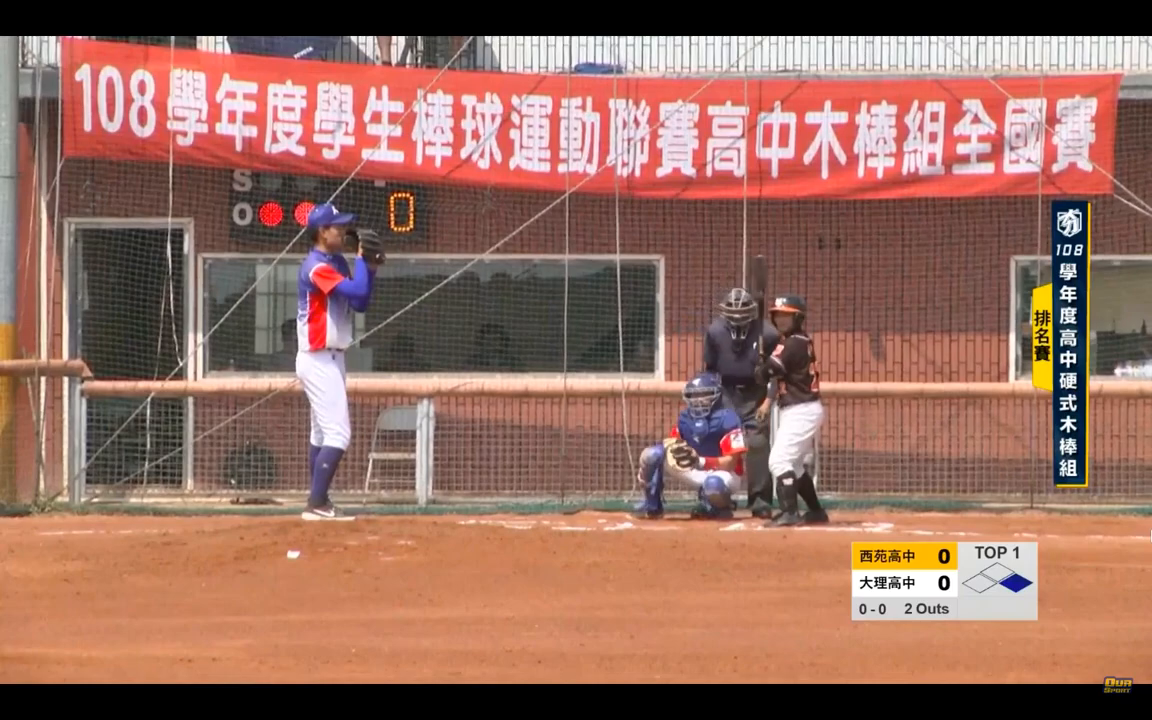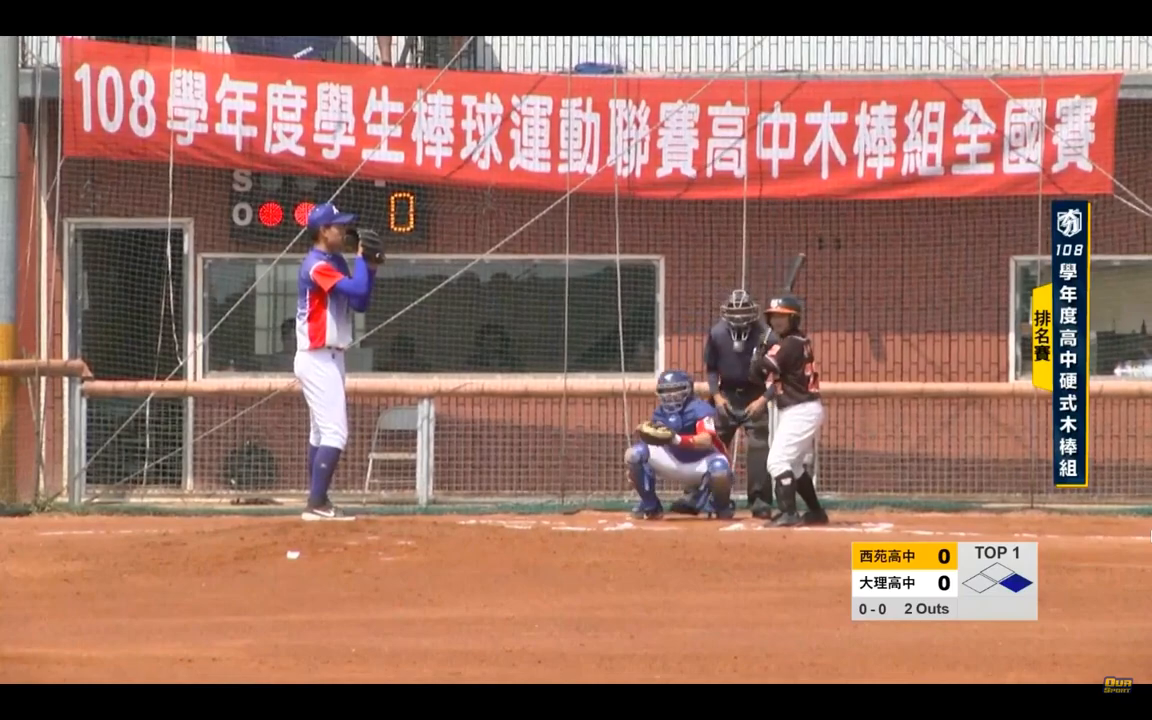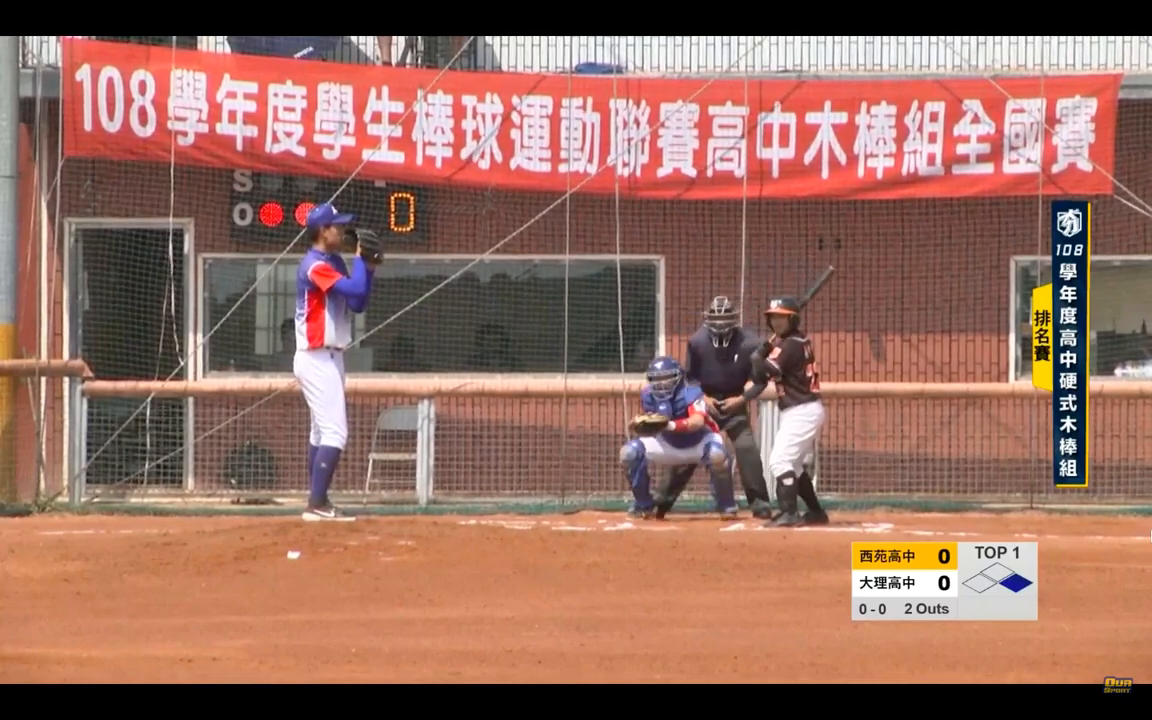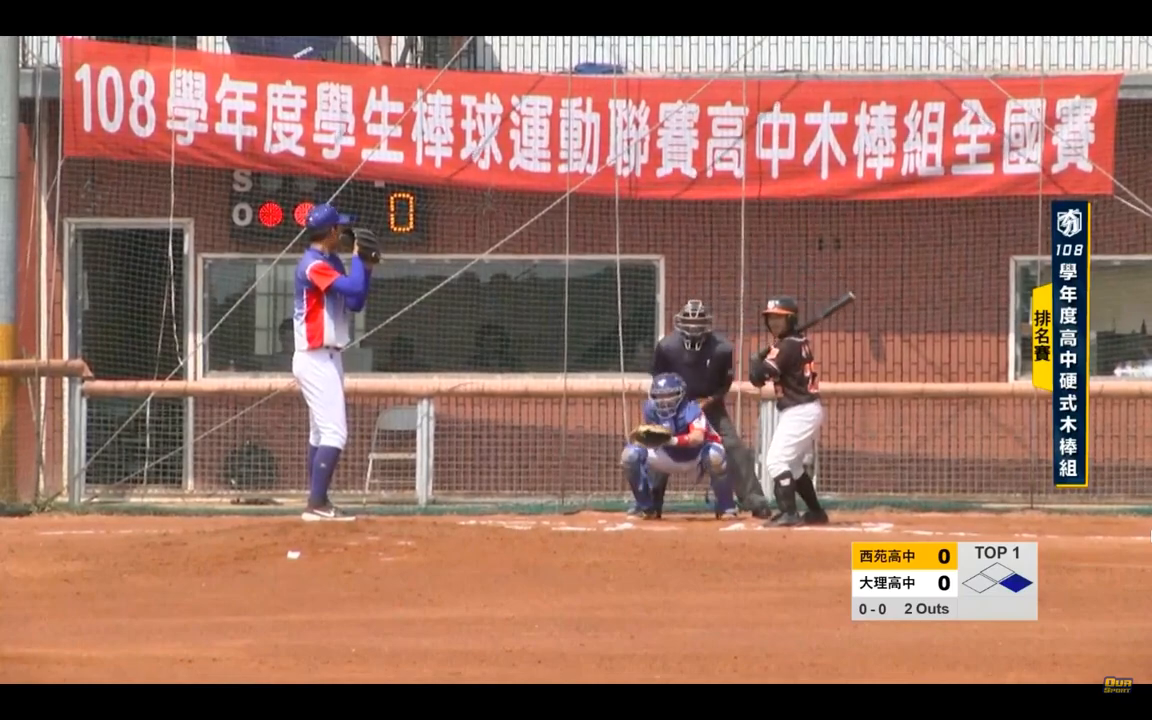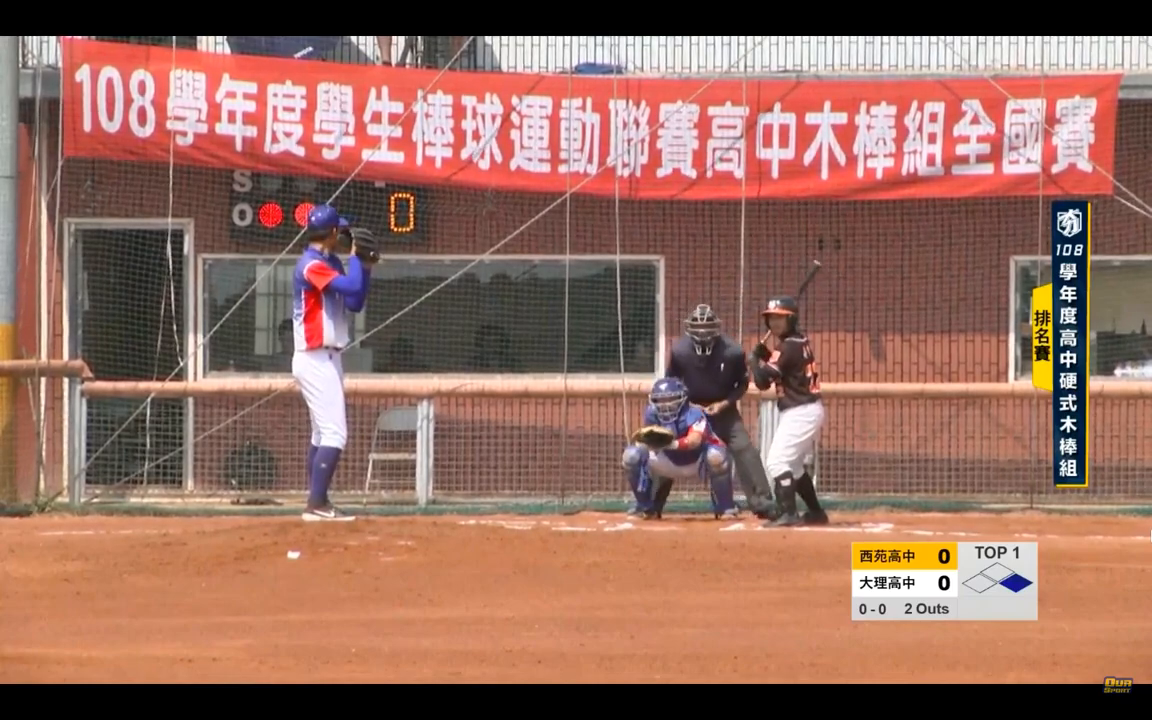
dt=0.3s
person 1, frame 1
left shoulder: (337, 263)
right shoulder: (316, 266)
left elbow: (360, 304)
right elbow: (357, 292)
left wrist: (370, 268)
right wrist: (361, 258)
left hip: (329, 359)
right hip: (319, 361)
left knee: (322, 434)
right knee: (337, 434)
left ankle: (319, 502)
right ankle: (316, 505)
person 1, frame 2
left shoulder: (337, 263)
right shoulder: (317, 265)
left elbow: (360, 304)
right elbow: (358, 290)
left wrist: (371, 267)
right wrist: (361, 257)
left hip: (330, 358)
right hip: (318, 360)
left knee: (321, 433)
right knee: (334, 433)
left ankle: (318, 502)
right ankle: (316, 505)
person 1, frame 3
left shoulder: (335, 263)
right shoulder: (315, 265)
left elbow: (358, 304)
right elbow: (356, 290)
left wrist: (369, 268)
right wrist: (359, 258)
left hip: (330, 358)
right hip: (317, 359)
left knee: (322, 433)
right knee: (334, 433)
left ankle: (319, 501)
right ankle: (316, 505)
person 1, frame 4
left shoulder: (332, 263)
right shoulder: (313, 264)
left elbow: (356, 303)
right elbow: (354, 288)
left wrist: (366, 267)
right wrist: (357, 257)
left hip: (328, 358)
right hip: (316, 360)
left knee: (321, 433)
right knee: (334, 433)
left ankle: (319, 502)
right ankle: (316, 505)
person 1, frame 5
left shoulder: (331, 262)
right shoulder: (310, 264)
left elbow: (355, 304)
right elbow: (352, 287)
left wrist: (365, 267)
right wrist: (355, 256)
left hip: (328, 359)
right hip: (315, 360)
left knee: (324, 434)
right knee: (335, 434)
left ankle: (319, 501)
right ankle: (316, 505)
person 2, frame 1
left shoulder: (792, 343)
right shoulder: (800, 341)
left elbow: (765, 374)
right elbow: (781, 370)
left wrist: (761, 365)
right wrist: (769, 361)
left hip: (800, 411)
right hip: (802, 410)
left knee: (779, 460)
right knee: (794, 464)
left ankle: (789, 513)
right ankle: (816, 511)
person 2, frame 2
left shoulder: (788, 344)
right shoulder: (800, 340)
left elbow: (758, 372)
right elbow: (781, 368)
left wrist: (760, 353)
right wrist: (768, 353)
left hip: (799, 412)
right hip: (806, 410)
left knee: (778, 461)
right knee: (794, 464)
left ankle: (788, 514)
right ankle: (816, 512)
person 2, frame 3
left shoulder: (789, 345)
right shoulder: (800, 341)
left elbow: (760, 375)
right elbow: (782, 369)
left wrist: (760, 353)
right wrist: (769, 353)
left hip: (800, 412)
right hip: (806, 410)
left knee: (779, 461)
right knee: (793, 464)
left ankle: (789, 513)
right ankle: (815, 511)
person 2, frame 4
left shoulder: (786, 346)
right shoulder: (800, 341)
left elbow: (757, 377)
left wrist: (758, 358)
right wrist: (768, 358)
left hip: (798, 412)
right hip: (808, 410)
left knee: (776, 461)
right knee: (793, 465)
left ankle: (788, 513)
right ankle: (815, 512)
person 2, frame 5
left shoulder: (787, 346)
right shoulder: (800, 341)
left elbow: (762, 380)
left wrist: (756, 357)
right wrist: (766, 356)
left hip: (799, 413)
right hip: (809, 410)
left knee: (777, 462)
right knee: (793, 465)
left ankle: (788, 514)
right ankle: (816, 512)
person 3, frame 1
left shoulder: (767, 334)
right shoulder: (715, 331)
right elbow: (710, 368)
left wrist: (769, 399)
left hip: (755, 395)
right hip: (726, 394)
left knee: (758, 446)
left ankle: (760, 500)
person 3, frame 2
left shoulder: (767, 336)
right shoulder: (717, 334)
right elbow: (711, 369)
left wrist: (763, 400)
right wrist: (717, 395)
left hip: (755, 397)
right hip: (726, 396)
left knee: (759, 447)
left ankle: (759, 501)
right ankle: (697, 499)
person 3, frame 3
left shoulder: (749, 343)
right shoulder: (697, 340)
right elbow: (690, 375)
left wrist: (741, 399)
right wrist: (703, 397)
left hip: (735, 402)
right hip: (706, 401)
left knee: (748, 449)
left ankle: (759, 502)
right ankle: (666, 498)
person 3, frame 4
left shoulder: (722, 348)
right shoulder: (667, 345)
left elbow: (726, 381)
right elbow: (658, 376)
left wrist: (710, 400)
left hip: (710, 404)
left knee: (734, 447)
left ankle: (754, 500)
person 3, frame 5
left shoulder: (733, 351)
right shoulder: (680, 350)
left elbow: (743, 383)
left wrist: (725, 403)
left hip: (723, 409)
left knee: (744, 450)
left ankle: (763, 504)
person 4, frame 1
left shoulder: (727, 419)
right shoulder: (686, 416)
left elbow: (732, 462)
right elbow: (670, 443)
left wrist: (701, 461)
left hip: (722, 471)
right hip: (694, 470)
left knee: (713, 485)
right knee: (651, 454)
left ankle: (721, 507)
right ankle: (652, 507)
person 4, frame 2
left shoulder: (700, 409)
right shoulder: (659, 412)
left elbow: (705, 441)
right elbow: (655, 442)
left wrist: (677, 439)
left hip: (704, 461)
right hip: (675, 461)
left knee: (720, 470)
right knee: (634, 454)
left ankle: (721, 507)
right ankle: (650, 508)
person 4, frame 3
left shoulder: (691, 394)
right shoulder: (648, 396)
left elbow: (698, 422)
left wrist: (671, 425)
left hip: (699, 443)
right hip: (668, 445)
left knee: (717, 455)
right knee: (629, 452)
left ankle: (727, 505)
right ankle: (645, 505)
person 4, frame 4
left shoulder: (692, 410)
right shoulder: (651, 409)
left elbow: (698, 438)
left wrist: (673, 440)
left hip: (698, 456)
right hip: (670, 456)
left knee: (715, 456)
right knee: (630, 454)
left ankle: (725, 507)
right ankle: (646, 507)
person 4, frame 5
left shoulder: (694, 415)
right shoulder: (652, 414)
left elbow: (695, 440)
left wrist: (673, 444)
left hip: (698, 462)
right hip: (670, 462)
left knee: (715, 455)
right knee: (631, 455)
left ankle: (726, 508)
right ankle: (646, 508)
